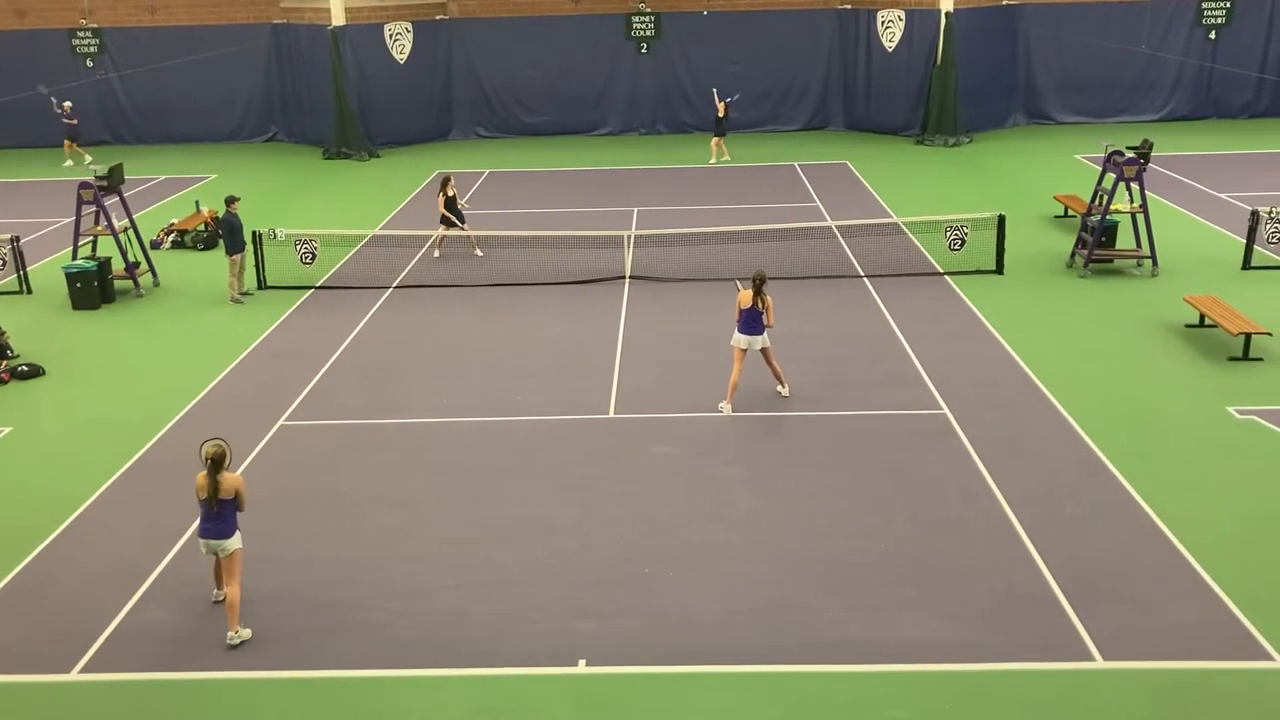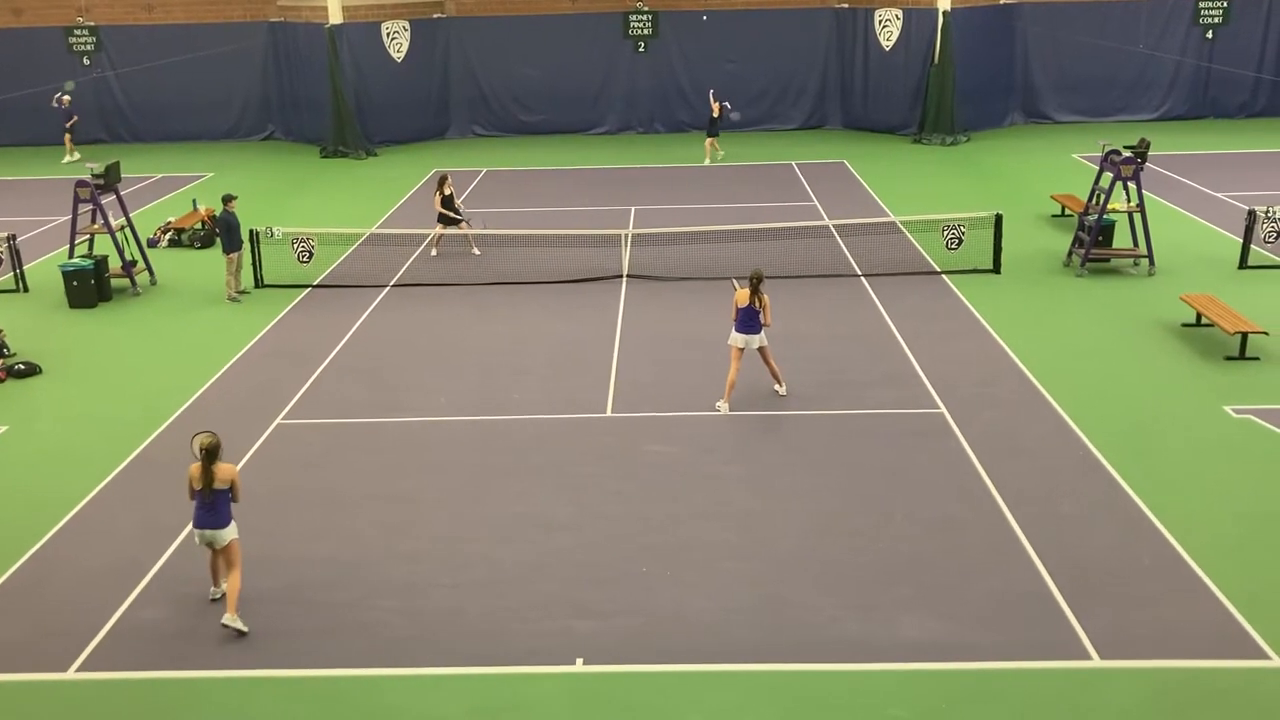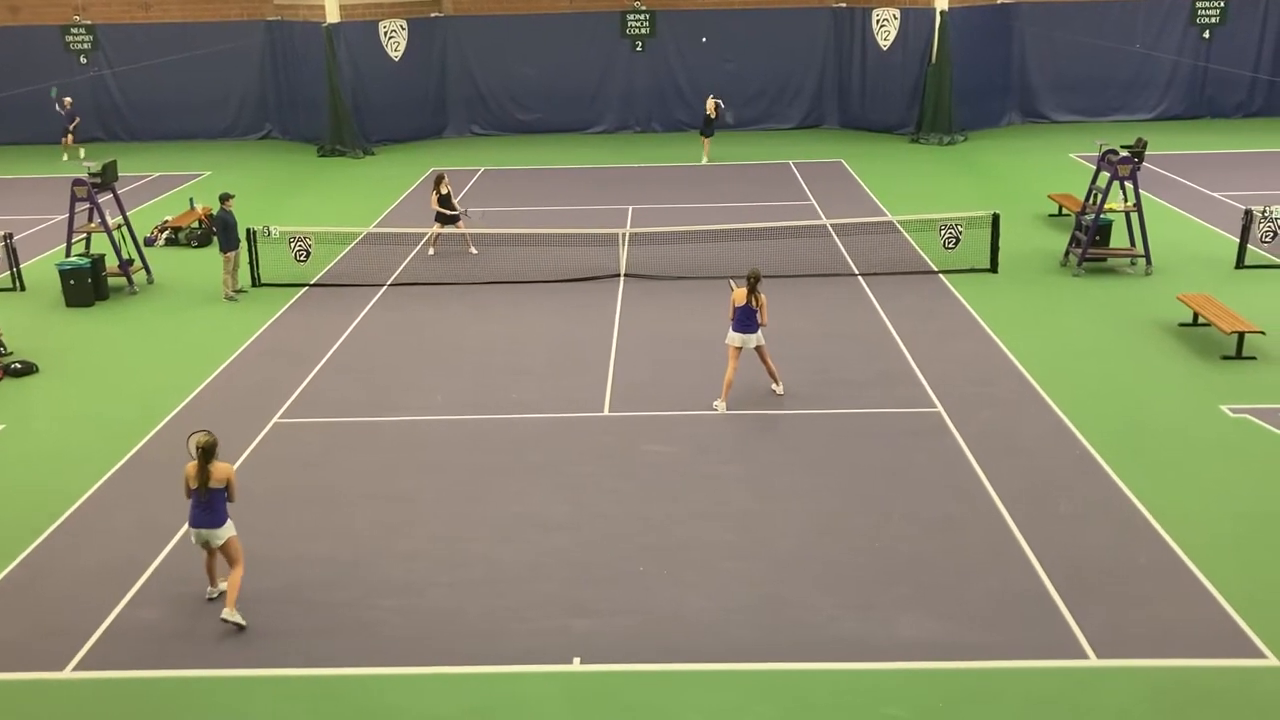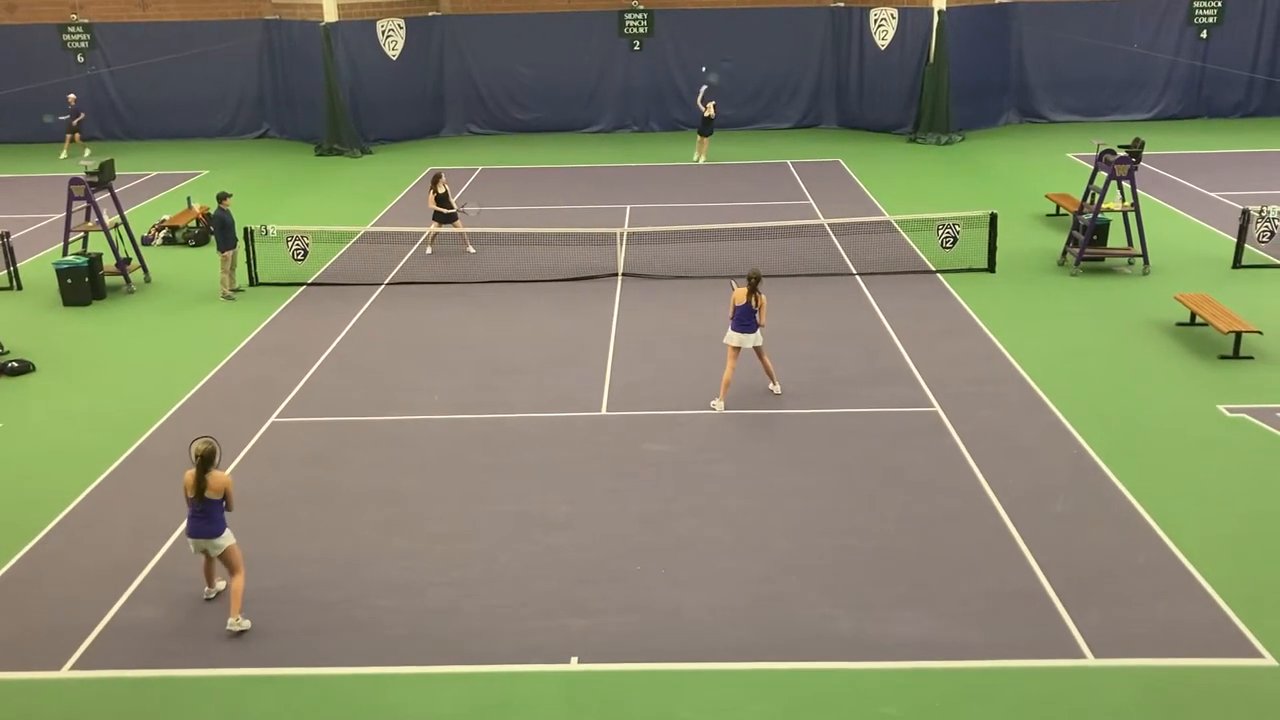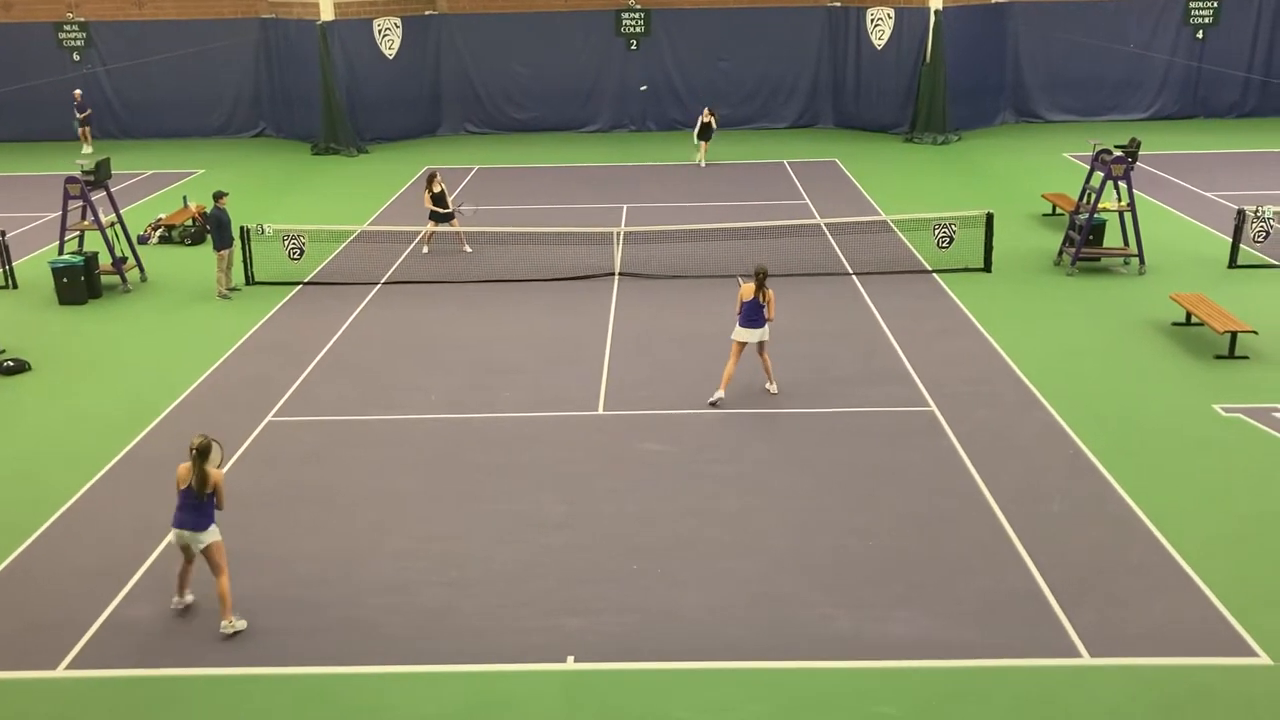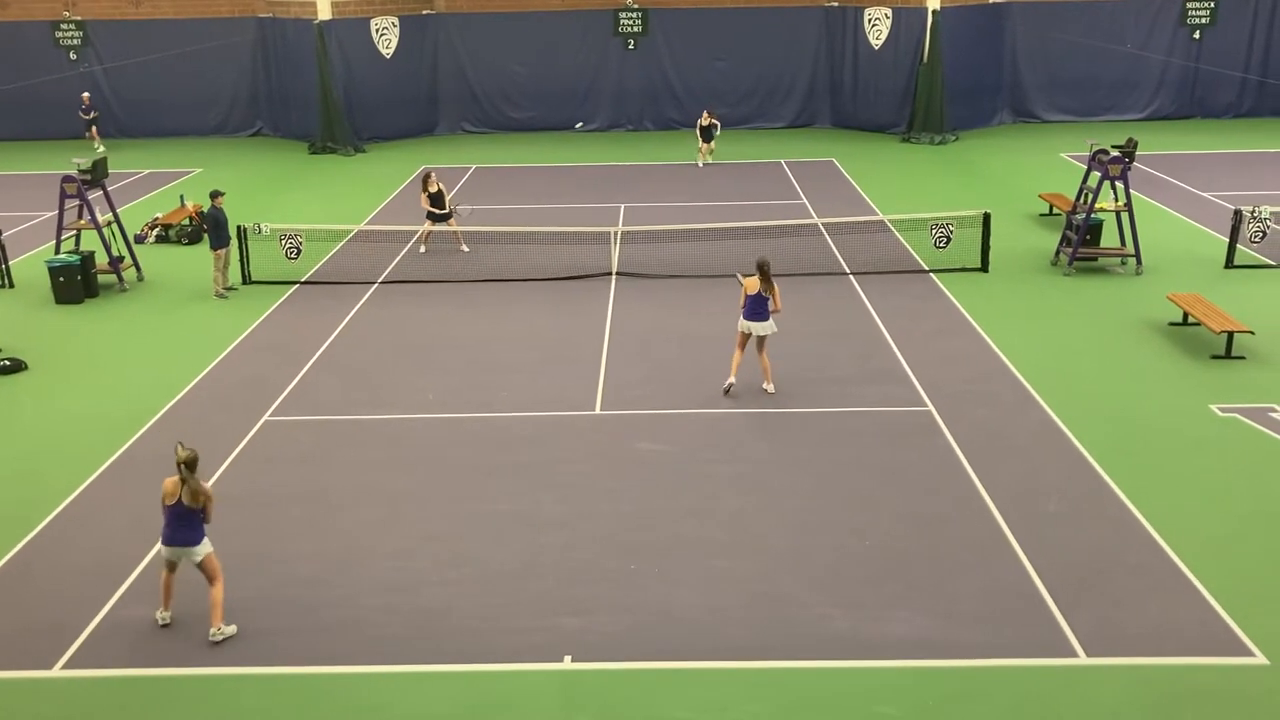
dt=0.2s
person 1, frame 1
left shoulder: (200, 479)
right shoulder: (235, 480)
right elbow: (241, 507)
left hip: (205, 535)
right hip: (227, 535)
left knee: (219, 558)
right knee: (233, 583)
left ankle: (220, 591)
right ankle: (234, 632)
person 1, frame 2
left shoulder: (193, 470)
right shoulder: (230, 470)
right elbow: (236, 498)
left hip: (200, 527)
right hip: (222, 526)
left knee: (216, 551)
right knee: (234, 570)
left ankle: (217, 588)
right ankle: (230, 616)
person 1, frame 3
left shoulder: (190, 469)
right shoulder: (226, 470)
right elbow: (232, 498)
left hip: (196, 526)
right hip: (219, 525)
left knee: (211, 552)
right knee: (237, 565)
left ankle: (214, 587)
right ankle: (230, 610)
person 1, frame 4
left shoulder: (188, 477)
right shoulder: (224, 479)
right elbow: (230, 508)
left hip: (193, 534)
right hip: (217, 533)
left knee: (209, 556)
right knee: (238, 572)
left ankle: (211, 588)
right ankle: (234, 619)
person 1, frame 5
left shoulder: (182, 469)
right shoulder: (216, 475)
left elbow: (181, 496)
right elbow: (220, 506)
left hip: (179, 527)
right hip: (203, 530)
left knee: (188, 560)
right knee: (221, 573)
left ankle: (180, 598)
right ankle: (227, 621)
person 1, frame 6
left shoulder: (167, 484)
right shoulder: (202, 490)
left elbow: (165, 513)
right elbow: (206, 520)
left hip: (169, 542)
right hip: (195, 542)
left knee: (168, 570)
right knee: (216, 581)
left ankle: (164, 613)
right ankle: (217, 628)
